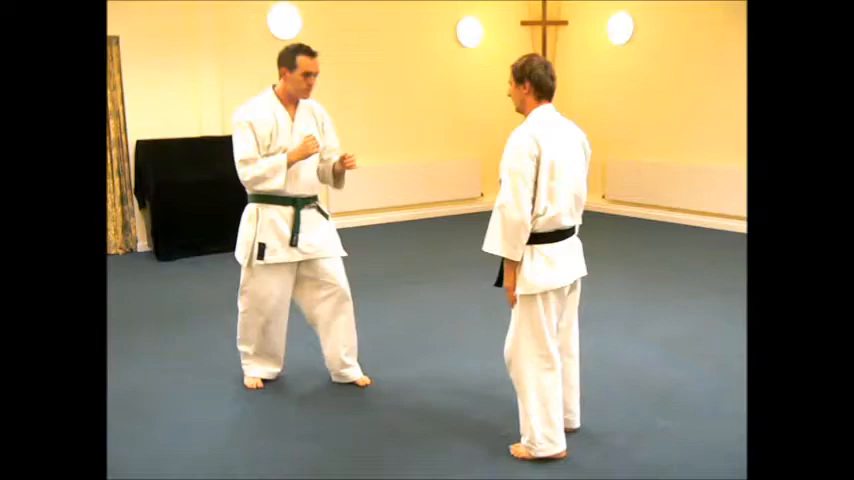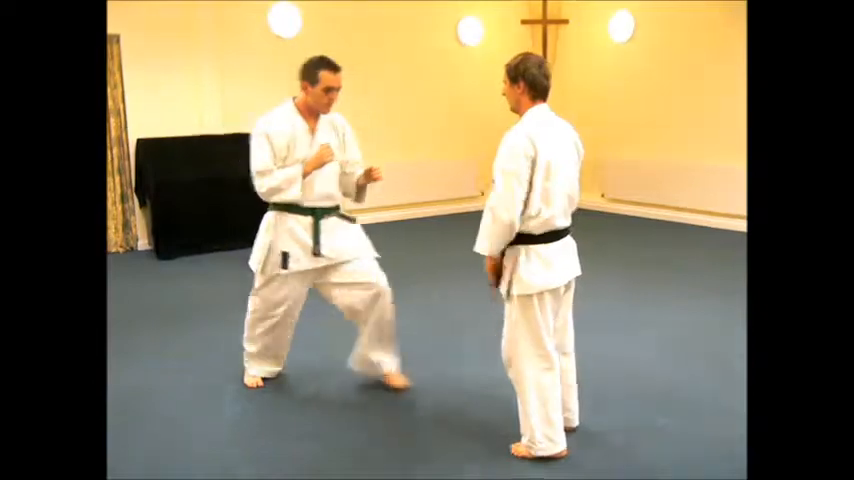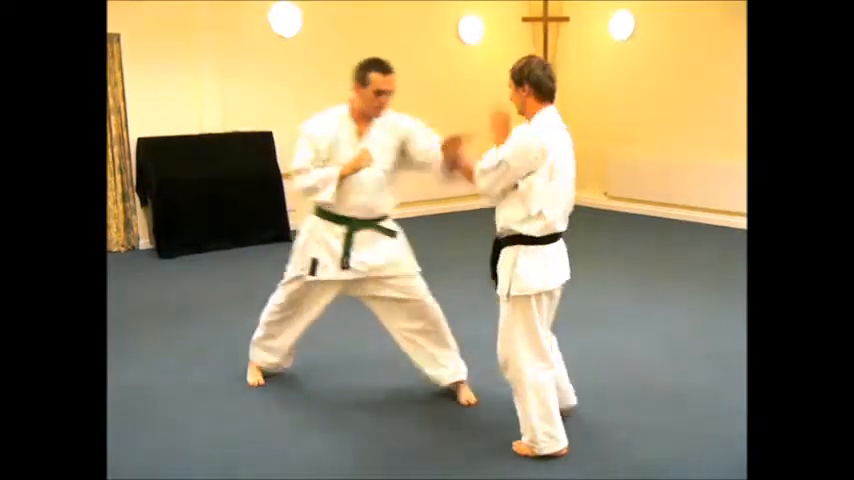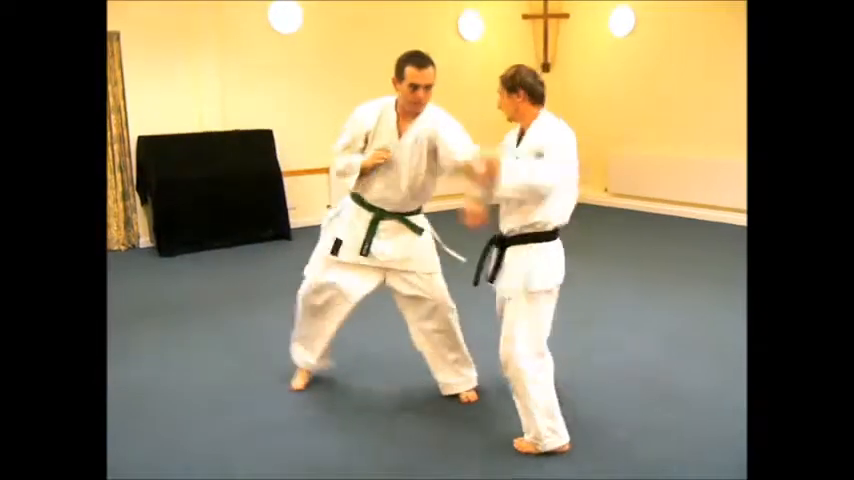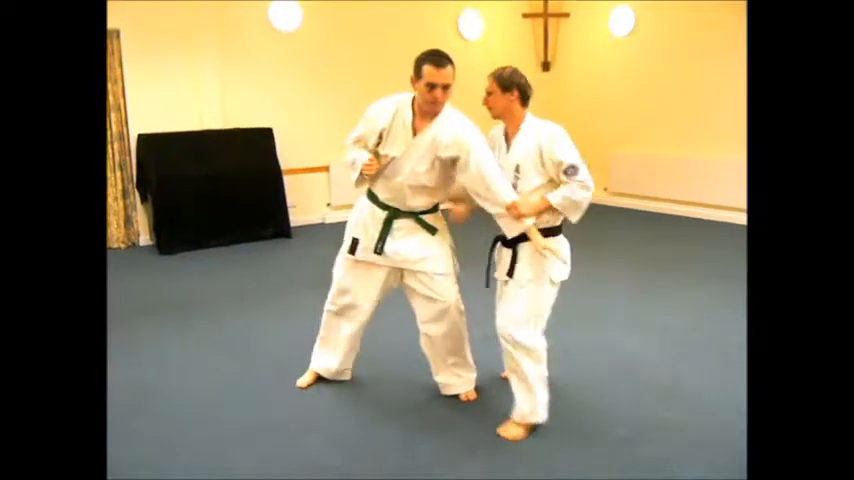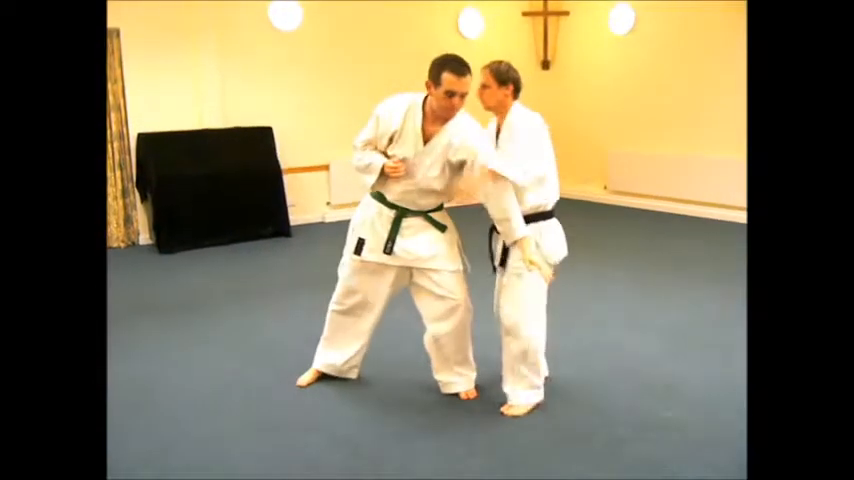
dt=0.2s
person 1, frame 1
left shoulder: (525, 137)
right shoulder: (573, 132)
left elbow: (514, 208)
left wrist: (509, 263)
left hip: (538, 256)
right hip: (568, 249)
left knee: (530, 351)
right knee: (562, 343)
left ankle: (544, 440)
right ankle: (565, 416)
person 1, frame 2
left shoulder: (520, 137)
right shoulder: (566, 130)
left elbow: (504, 209)
left wrist: (492, 254)
left hip: (532, 257)
right hip: (562, 248)
left knee: (527, 351)
right knee: (558, 343)
left ankle: (545, 440)
right ankle: (564, 414)
person 1, frame 3
left shoulder: (531, 136)
right shoulder: (552, 131)
left elbow: (487, 179)
left wrist: (481, 153)
left hip: (528, 257)
right hip: (547, 250)
left knee: (521, 350)
right knee: (536, 334)
left ankle: (546, 438)
right ankle: (560, 396)
person 1, frame 4
left shoulder: (556, 133)
right shoulder: (520, 135)
left elbow: (533, 178)
right elbow: (499, 181)
left wrist: (494, 168)
right wrist: (482, 205)
left hip: (535, 255)
right hip: (511, 249)
left knee: (521, 347)
right knee: (516, 332)
left ankle: (548, 433)
right ankle: (531, 375)
person 1, frame 5
left shoulder: (548, 135)
right shoulder: (491, 138)
left elbow: (581, 185)
left wrist: (537, 207)
right wrist: (464, 202)
left hip: (541, 249)
right hip: (510, 247)
left knee: (517, 325)
right knee: (508, 319)
left ankle: (529, 409)
right ankle: (529, 373)
person 1, frame 6
left shoulder: (524, 121)
right shoulder: (494, 126)
left elbow: (519, 162)
right elbow: (491, 160)
left hip: (532, 232)
right hip: (512, 232)
left knee: (520, 315)
right knee: (510, 309)
left ankle: (526, 391)
right ankle: (531, 371)
person 2, frame 1
left shoulder: (316, 112)
right shoulder: (251, 114)
left elbow: (324, 168)
right elbow: (249, 173)
left wrist: (339, 165)
right wrist: (291, 157)
left hip: (311, 218)
right hip: (269, 220)
left knee: (332, 293)
right knee: (263, 300)
left ankle: (344, 367)
right ankle: (258, 365)
person 2, frame 2
left shoulder: (338, 125)
right shoulder: (271, 126)
left elbow: (346, 178)
right elbow: (265, 184)
left wrist: (363, 179)
right wrist: (306, 167)
left hip: (336, 226)
right hip: (289, 228)
left knee: (374, 291)
right knee: (275, 305)
left ankle: (379, 362)
right ankle: (260, 364)
person 2, frame 3
left shoulder: (398, 125)
right shoulder: (320, 126)
left elbow: (429, 150)
right elbow: (304, 181)
left wrist: (449, 149)
right wrist: (343, 170)
left hip: (379, 237)
right hip: (327, 235)
left knee: (416, 306)
right knee: (293, 301)
left ankle: (452, 376)
right ankle: (261, 359)
person 2, frame 4
left shoulder: (440, 125)
right shoulder: (364, 115)
left elbow: (463, 155)
right elbow: (340, 157)
right wrist: (365, 162)
left hip: (405, 229)
right hip: (357, 219)
left knee: (433, 305)
right knee: (319, 290)
left ankle: (458, 378)
right ankle: (308, 361)
person 2, frame 5
left shoulder: (461, 131)
right shoulder: (383, 111)
left elbow: (491, 181)
right elbow: (356, 147)
left wrist: (524, 225)
right wrist: (363, 164)
left hip: (423, 228)
right hip: (374, 218)
left knee: (442, 307)
right knee: (347, 296)
left ankle: (458, 378)
right ankle: (326, 364)
person 2, frame 6
left shoulder: (469, 134)
right shoulder: (393, 109)
left elbow: (496, 188)
right elbow: (362, 150)
left wrist: (523, 242)
right wrist: (383, 166)
left hip: (428, 227)
right hip: (380, 218)
left knee: (452, 304)
right knee: (353, 295)
left ankle: (457, 377)
right ankle: (329, 363)
